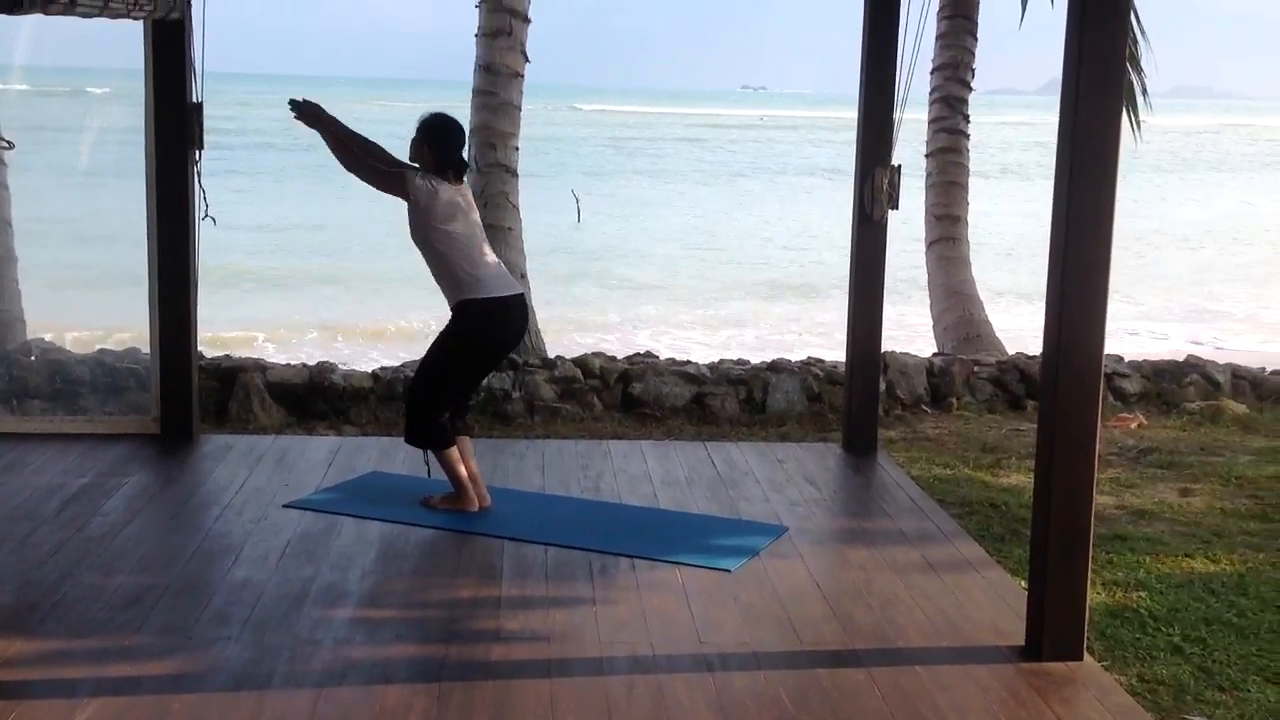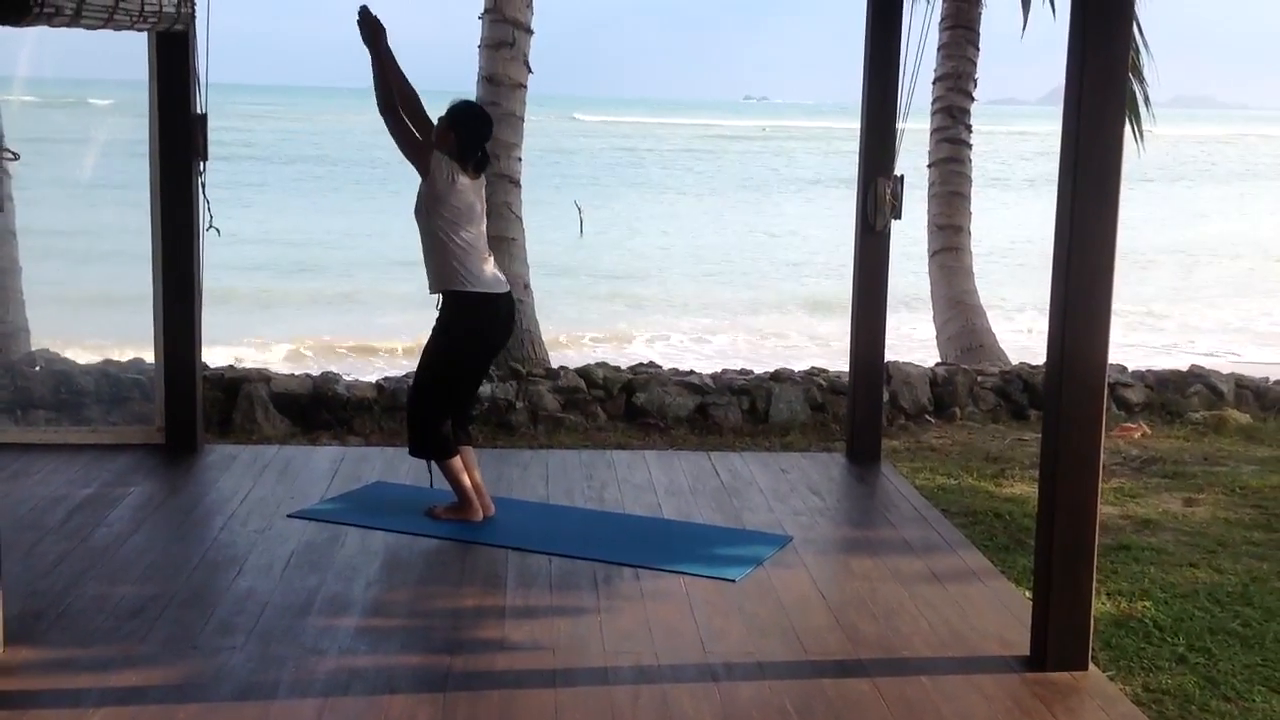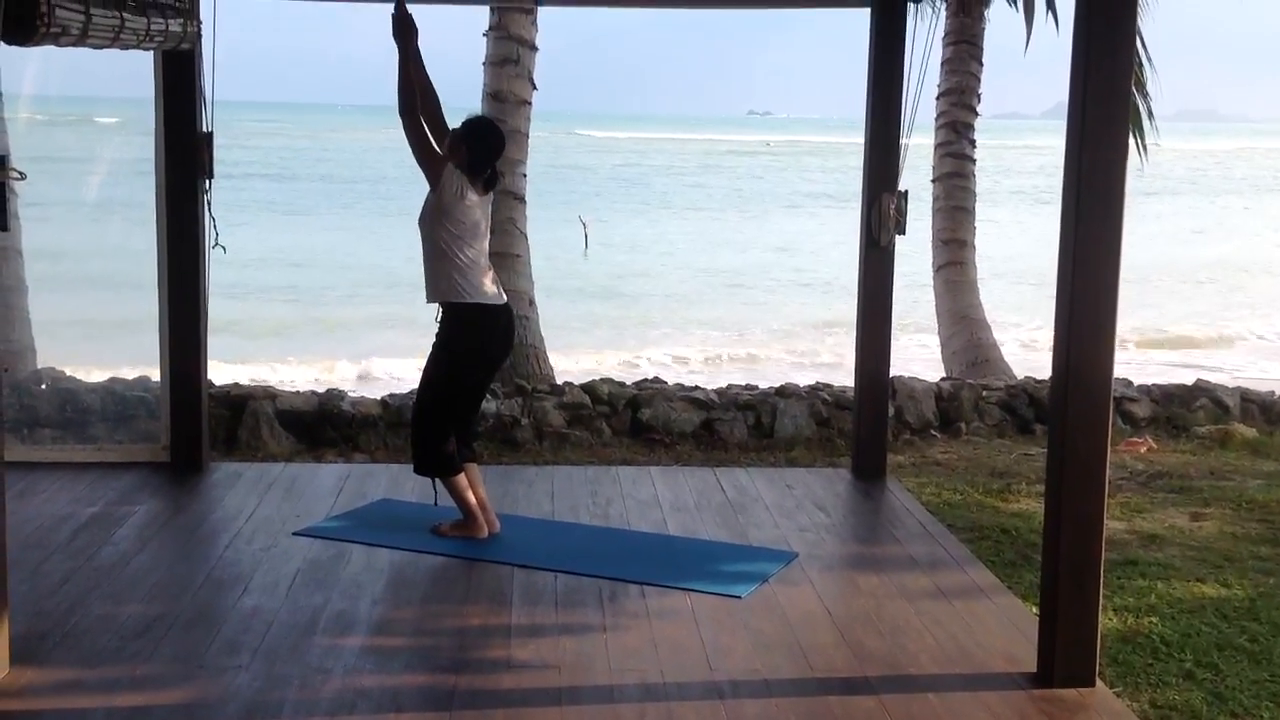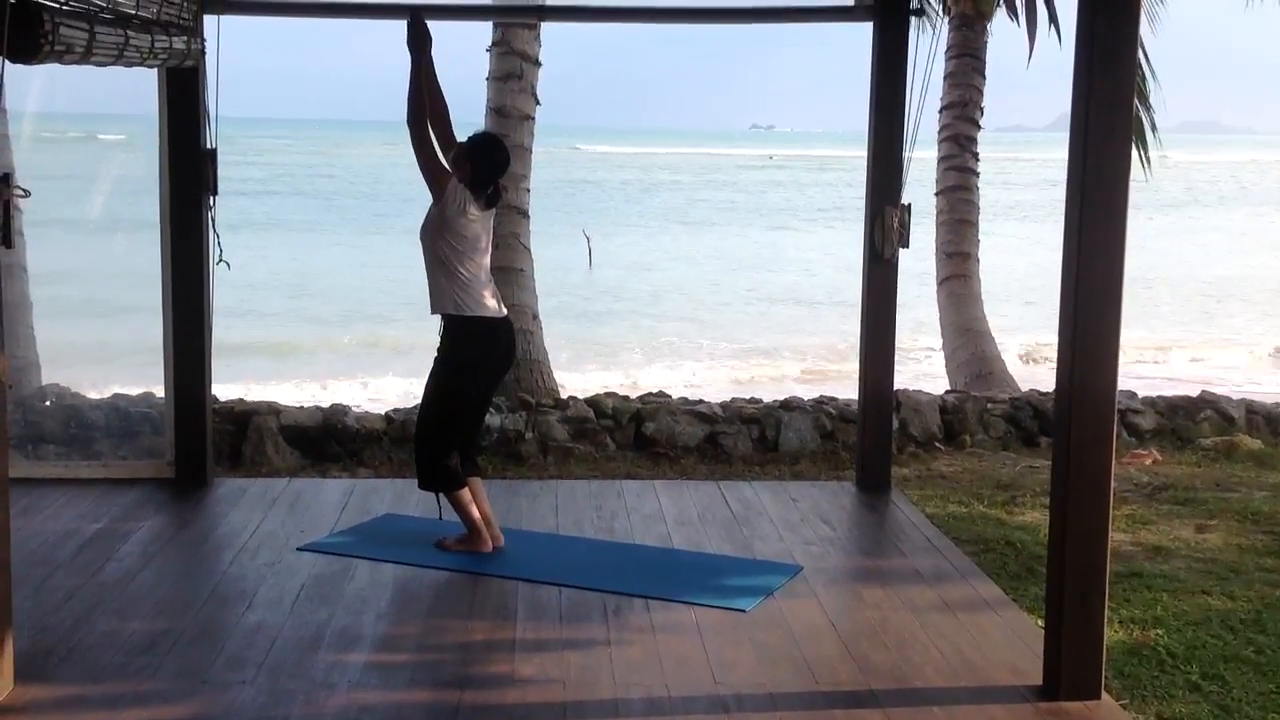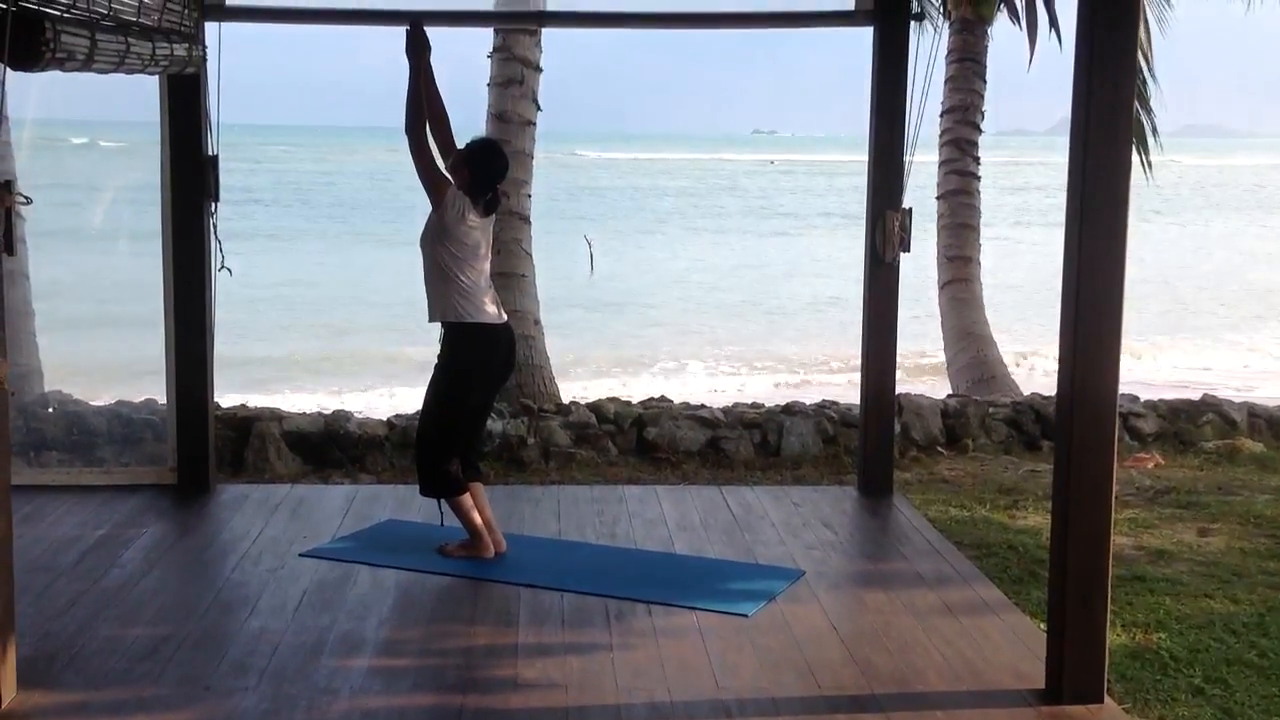
dt=0.5s
person 1, frame 1
left shoulder: (423, 189)
right shoulder: (453, 184)
left elbow: (359, 165)
right elbow: (385, 160)
left wrist: (322, 126)
right wrist: (331, 125)
left hip: (483, 314)
right hip: (510, 308)
left knee: (425, 400)
right knee: (447, 397)
left ankle: (465, 495)
right ankle: (476, 489)
person 1, frame 2
left shoulder: (440, 174)
right shoulder: (472, 174)
left elbow: (394, 115)
right elbow: (414, 114)
left wrist: (377, 50)
right wrist: (381, 51)
left hip: (468, 309)
right hip: (497, 306)
left knee: (427, 408)
right knee: (451, 405)
left ankle: (468, 504)
right ankle: (478, 497)
person 1, frame 3
left shoulder: (449, 184)
right shoulder: (477, 186)
left elbow: (412, 119)
right elbow: (432, 116)
left wrist: (406, 49)
right wrist: (412, 52)
left hip: (469, 324)
right hip: (495, 321)
left knee: (431, 425)
right knee: (454, 422)
left ankle: (474, 520)
right ankle: (484, 514)
person 1, frame 4
left shoulder: (452, 198)
right shoulder: (481, 200)
left elbow: (419, 129)
right elbow: (441, 126)
left wrist: (420, 58)
right wrist: (425, 60)
left hip: (470, 337)
right hip: (495, 334)
left knee: (434, 440)
right knee: (457, 437)
left ankle: (478, 533)
right ankle: (489, 529)
person 1, frame 5
left shoulder: (451, 204)
right shoulder: (480, 206)
left elbow: (417, 137)
right elbow: (441, 131)
left wrist: (417, 64)
right wrist: (426, 67)
left hip: (470, 343)
right hip: (495, 340)
left knee: (435, 445)
right knee: (458, 442)
left ankle: (479, 539)
right ankle: (491, 534)
